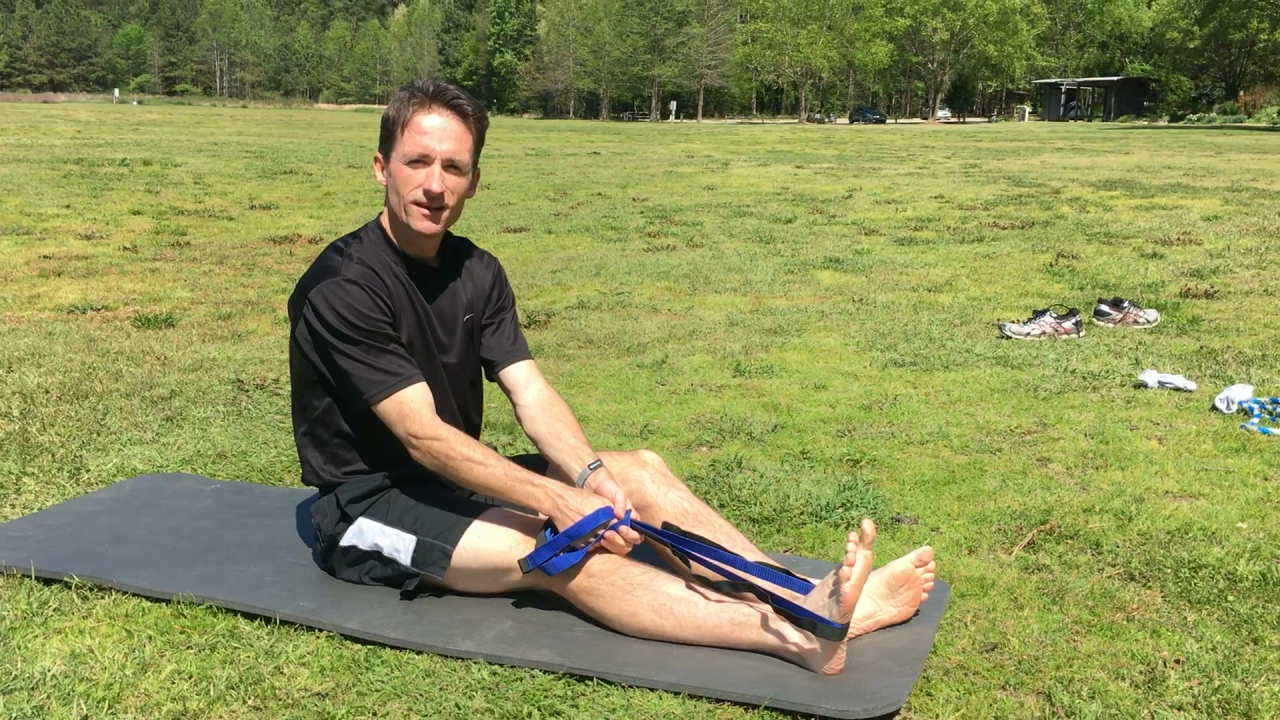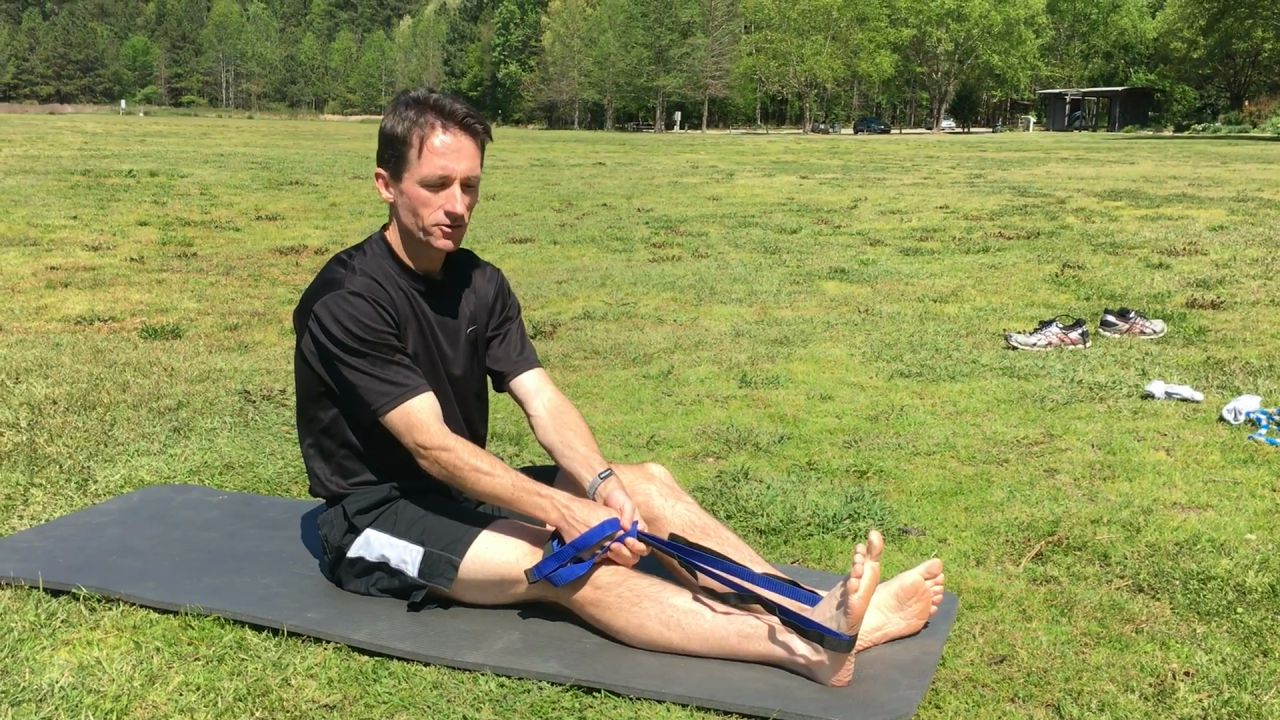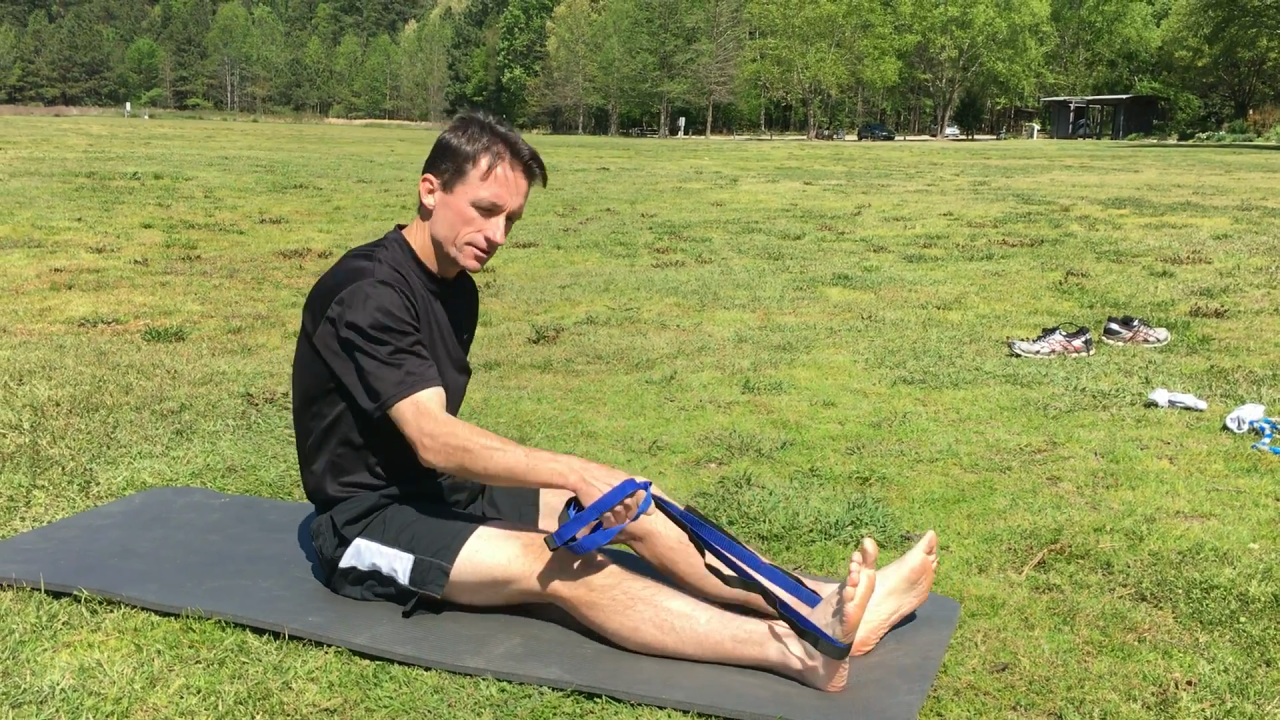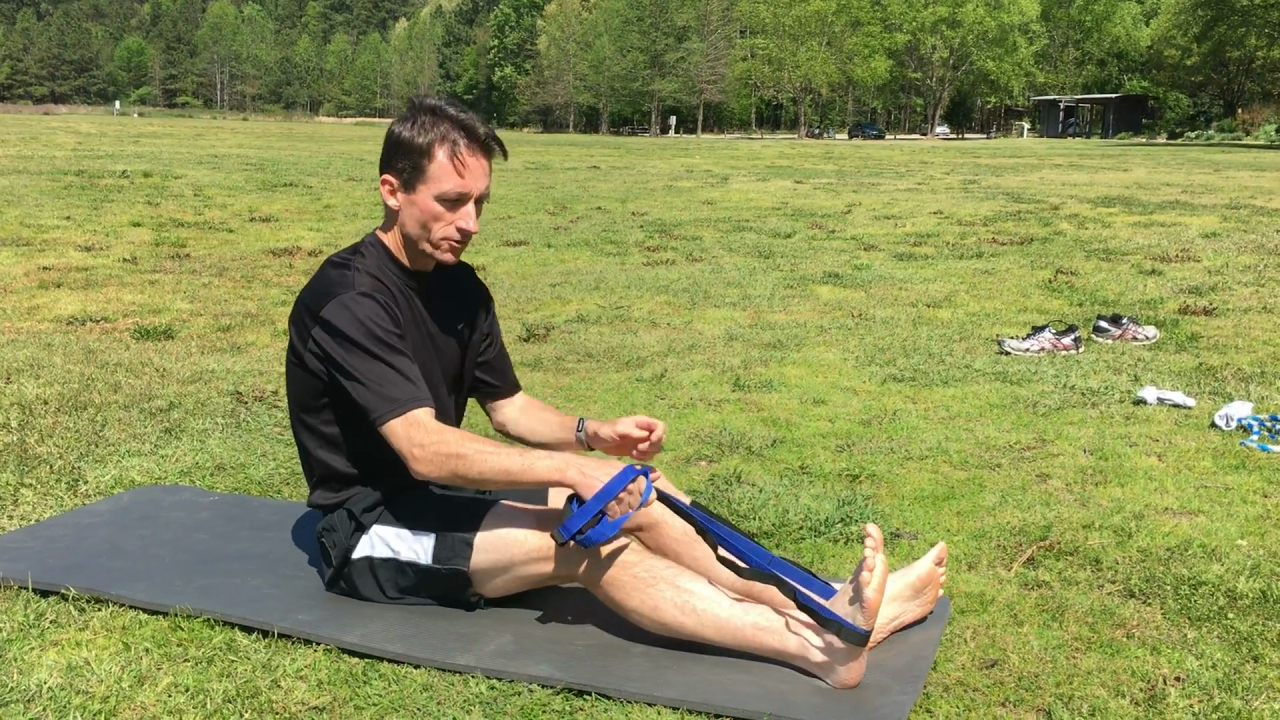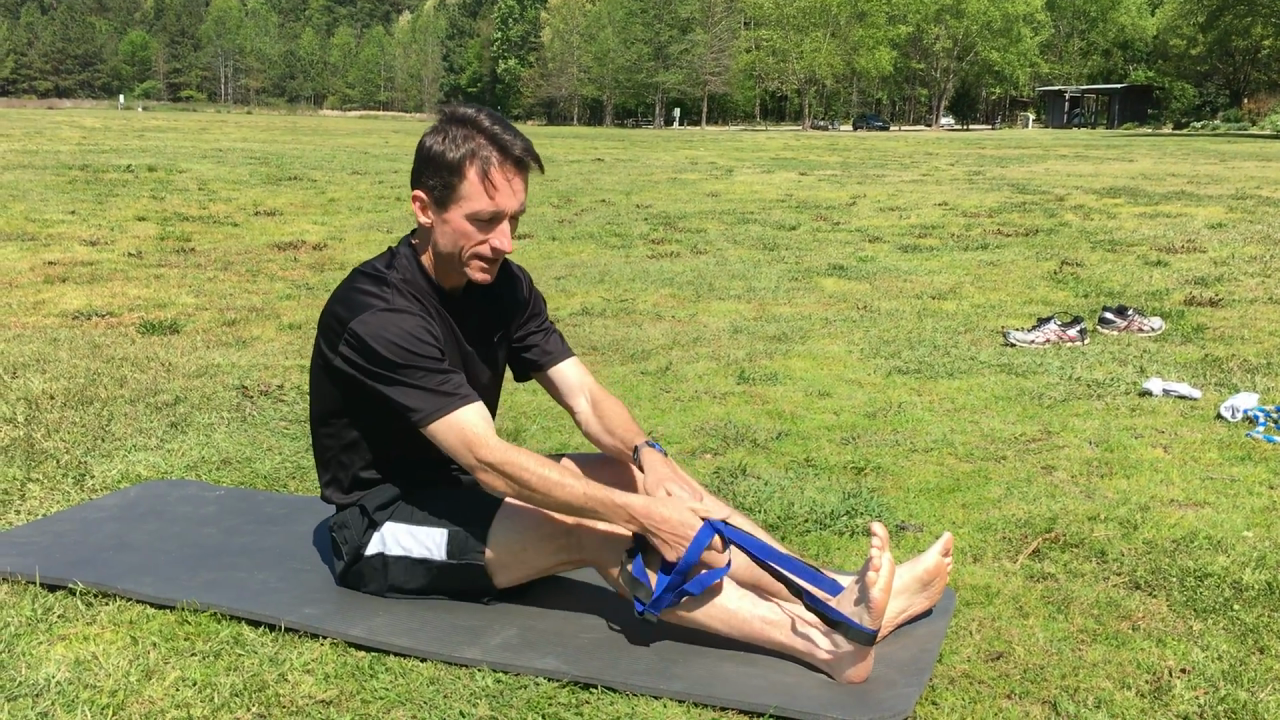
dt=1s
person 1, frame 1
left shoulder: (476, 273)
right shoulder: (343, 285)
left elbow: (531, 392)
right elbow: (424, 435)
left wrist: (590, 473)
right wrist: (557, 501)
left hip: (454, 477)
right hip: (370, 504)
left knee: (640, 470)
left ankle: (806, 600)
right ankle: (798, 635)
person 1, frame 2
left shoulder: (480, 284)
right shoulder: (348, 299)
left elbow: (543, 400)
right elbow: (432, 445)
left wrist: (602, 484)
right wrist: (564, 510)
left hip: (460, 490)
right hip: (377, 518)
left knee: (648, 484)
left ankle: (814, 614)
right ankle: (805, 647)
person 1, frame 3
left shoulder: (455, 289)
right shoulder: (372, 290)
right elbow: (432, 439)
right wrist: (574, 476)
left hip: (436, 491)
right hip: (366, 523)
left knee: (628, 508)
right knee: (559, 568)
left ankle: (816, 609)
right ankle: (795, 653)
person 1, frame 4
left shoulder: (459, 286)
right shoulder: (348, 299)
left elbow: (511, 407)
right elbow: (424, 449)
left wrist: (595, 434)
right wrist: (570, 468)
left hip: (439, 497)
right hip: (370, 529)
left knee: (637, 506)
right knee: (582, 542)
left ankle: (828, 610)
right ankle: (814, 647)
person 1, frame 5
left shoulder: (503, 287)
right shoulder: (377, 312)
left elbow: (585, 394)
right elbow: (489, 460)
left wrist: (643, 457)
right wrist: (643, 514)
left hip: (459, 488)
right hip: (382, 524)
left knee: (649, 474)
right knee: (592, 527)
left ankle: (833, 600)
right ankle: (822, 641)
